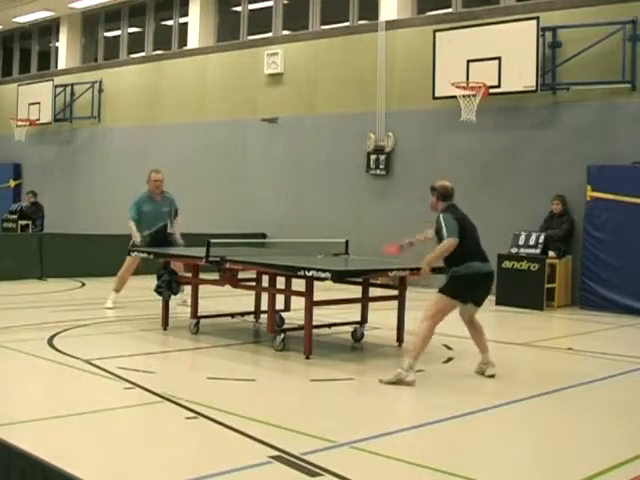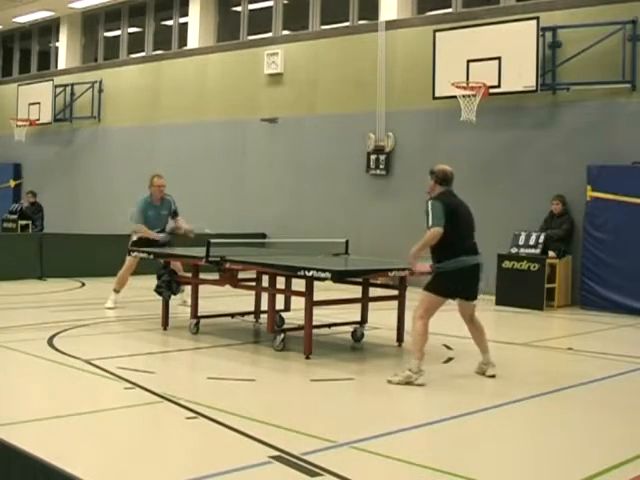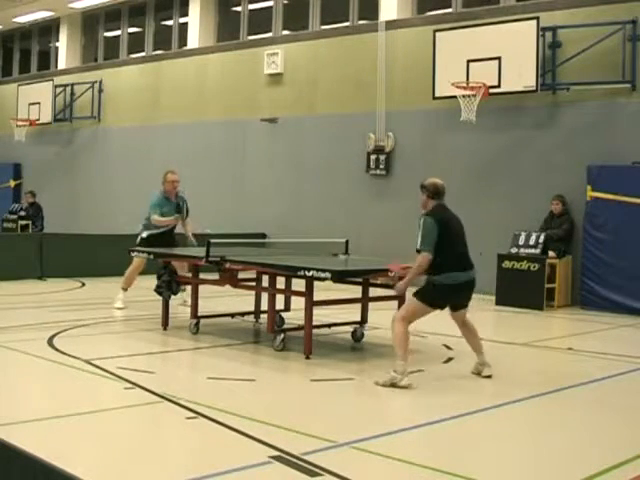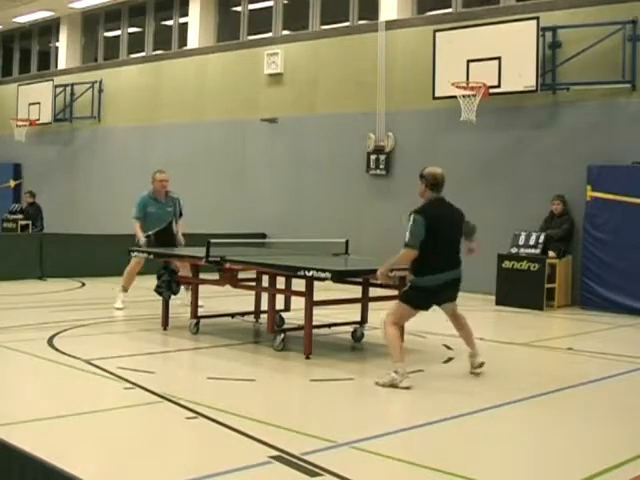
dt=0.3s
person 1, frame 1
left shoulder: (445, 215)
right shoulder: (458, 215)
left elbow: (451, 242)
right elbow: (436, 233)
left wrist: (429, 260)
right wrist: (414, 240)
left hip: (466, 275)
right hip: (484, 274)
left knee: (429, 318)
right knee: (468, 317)
left ankle: (406, 369)
right ankle: (487, 363)
person 1, frame 2
left shoulder: (436, 201)
right shoulder: (460, 204)
left elbow: (436, 231)
left wrist: (415, 250)
left hip: (451, 269)
right hip: (472, 266)
left knee: (421, 315)
right knee: (469, 316)
left ankle: (414, 371)
right ankle: (487, 363)
person 1, frame 3
left shoulder: (429, 218)
right shoulder: (453, 218)
left elbow: (426, 257)
left wrist: (406, 281)
right wrist: (415, 270)
left hip: (445, 282)
right hip: (466, 280)
left knee: (401, 319)
right knee: (461, 320)
left ankle: (400, 373)
right ankle: (483, 364)
person 1, frame 4
left shoulder: (420, 214)
right shoulder: (456, 212)
left elbow: (410, 252)
right elbow: (469, 233)
left wrist: (385, 267)
right wrist: (471, 245)
left hip: (425, 283)
right hip: (452, 278)
left knee: (391, 321)
right knee: (454, 314)
left ankle: (399, 373)
right ankle: (475, 356)
person 2, frame 1
left shoulder: (169, 199)
right shoulder: (140, 200)
left elbow: (174, 219)
right elbow: (132, 222)
left wrist: (177, 236)
right wrist: (136, 236)
left hip: (162, 240)
right hip: (142, 239)
left knee: (178, 267)
right knee: (128, 267)
left ankle: (182, 296)
right ankle: (112, 298)
person 2, frame 2
left shoulder: (169, 201)
right shoulder: (143, 204)
left elbow: (176, 218)
right elbow: (138, 227)
left wrist: (185, 227)
right wrist: (157, 236)
left hip: (161, 239)
right hip: (142, 239)
left knee: (177, 267)
right knee: (128, 267)
left ankle: (183, 297)
right ankle: (113, 298)
person 2, frame 3
left shoulder: (181, 200)
right shoulder: (158, 199)
left elbow: (185, 219)
right elbow: (154, 219)
left wrist: (189, 234)
right wrist: (171, 220)
left hip: (168, 238)
right hip: (149, 236)
left knee: (182, 265)
right knee: (137, 265)
left ankle: (184, 297)
right ankle: (120, 297)
person 2, frame 4
left shoulder: (174, 199)
right shoulder: (144, 199)
left elbow: (179, 219)
right elbow: (136, 221)
left wrist: (179, 234)
right wrist: (141, 237)
left hip: (168, 238)
right hip: (148, 238)
left knee: (184, 265)
right knee: (135, 264)
left ankle: (190, 296)
right ankle: (121, 297)
